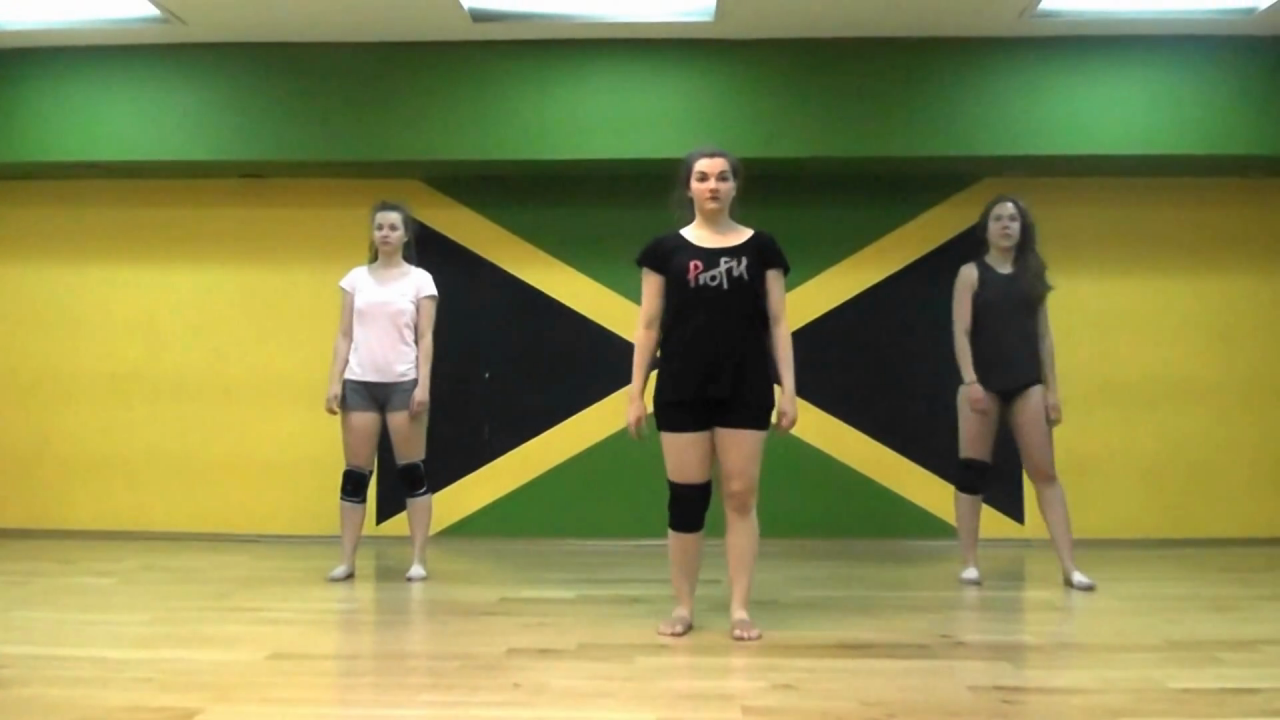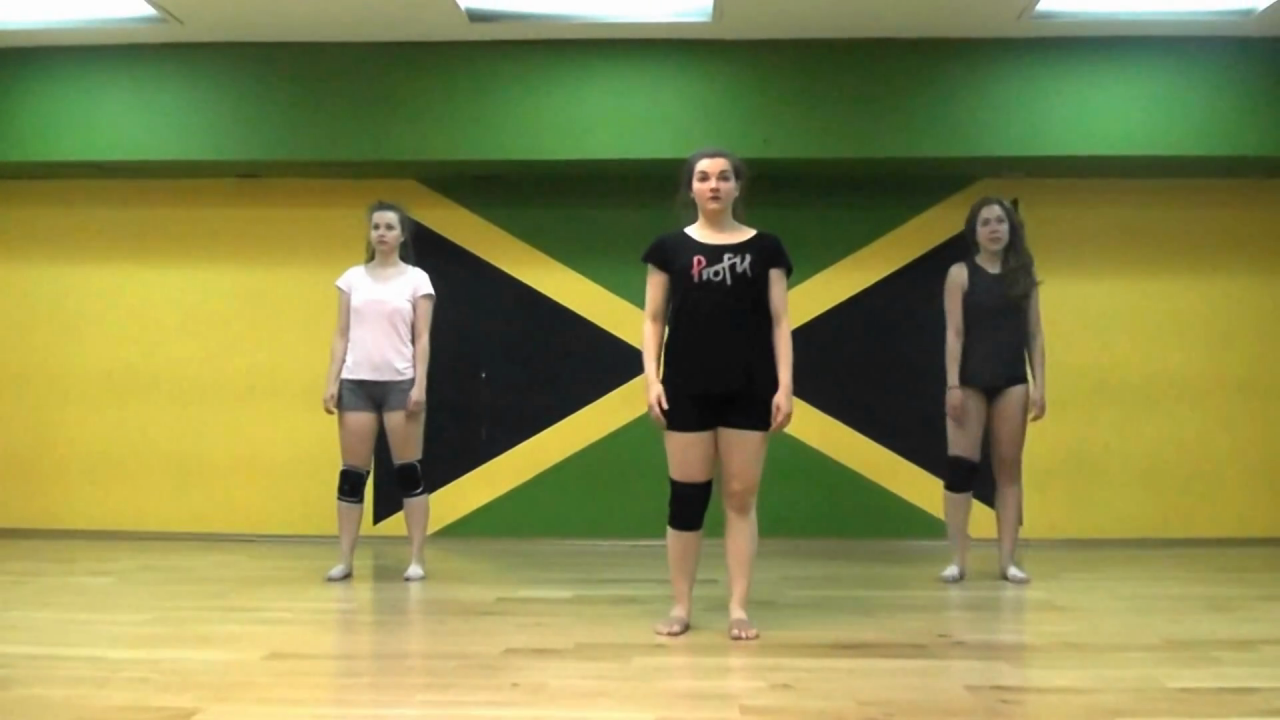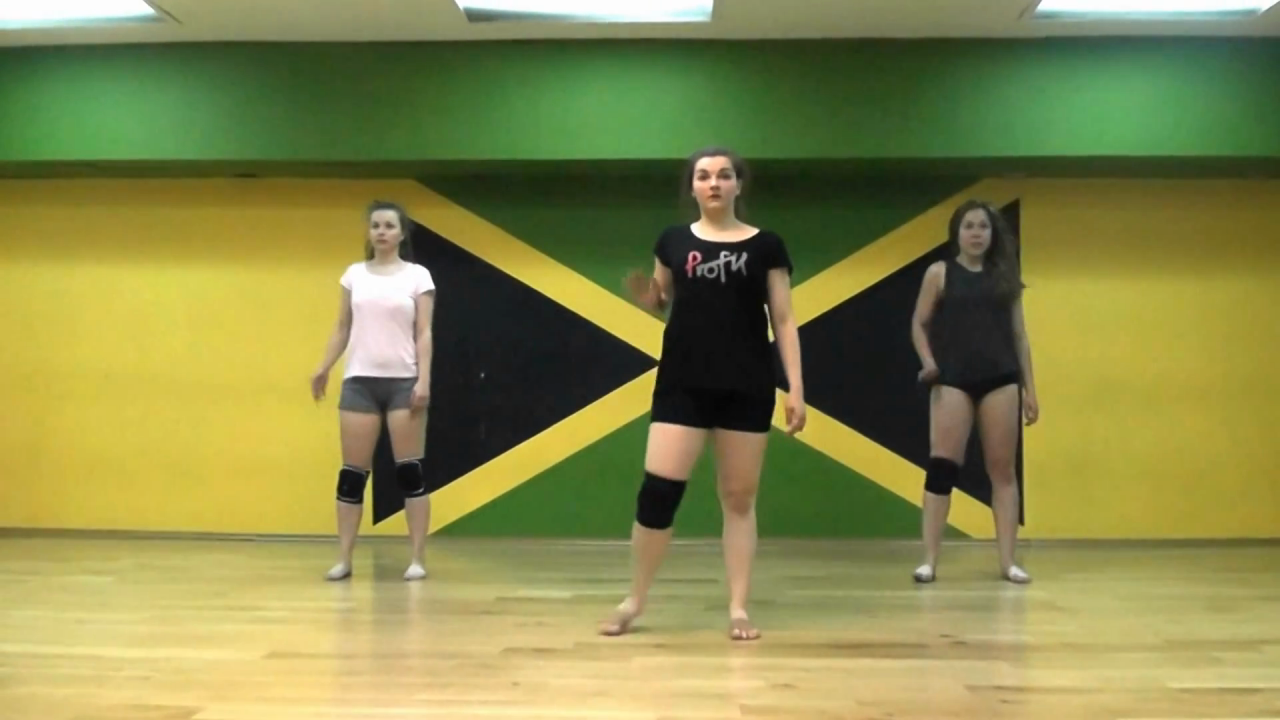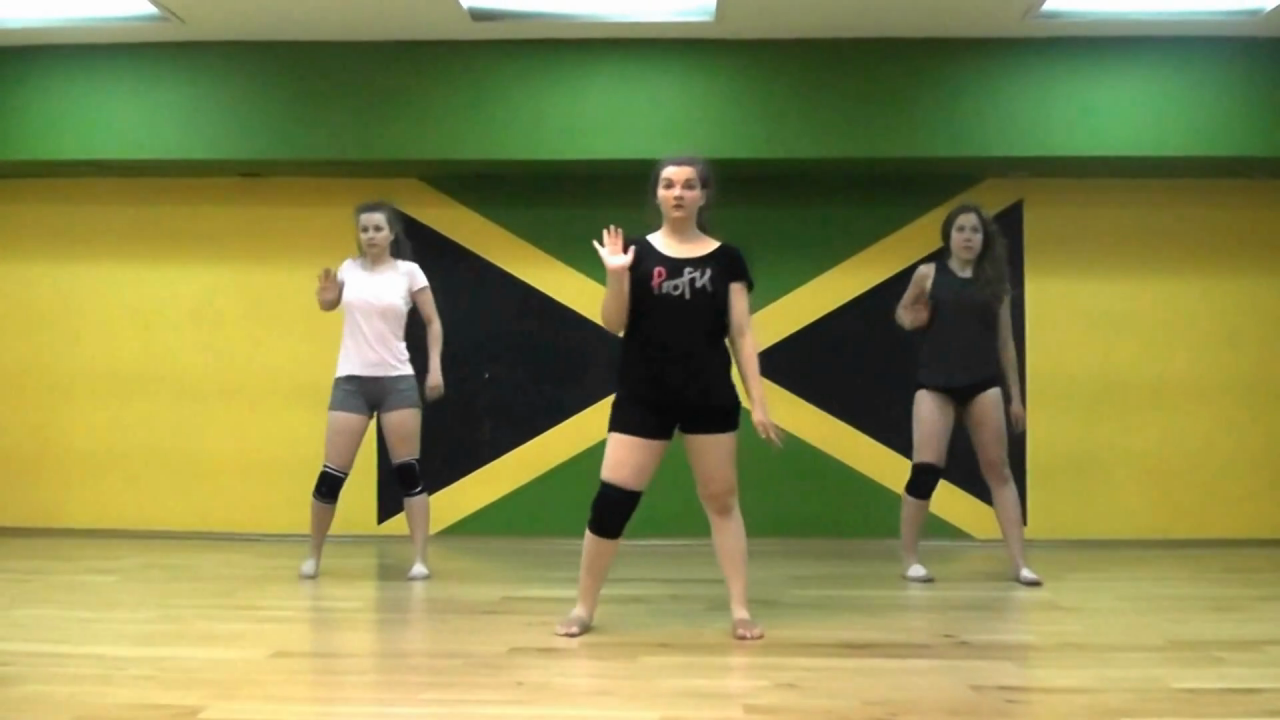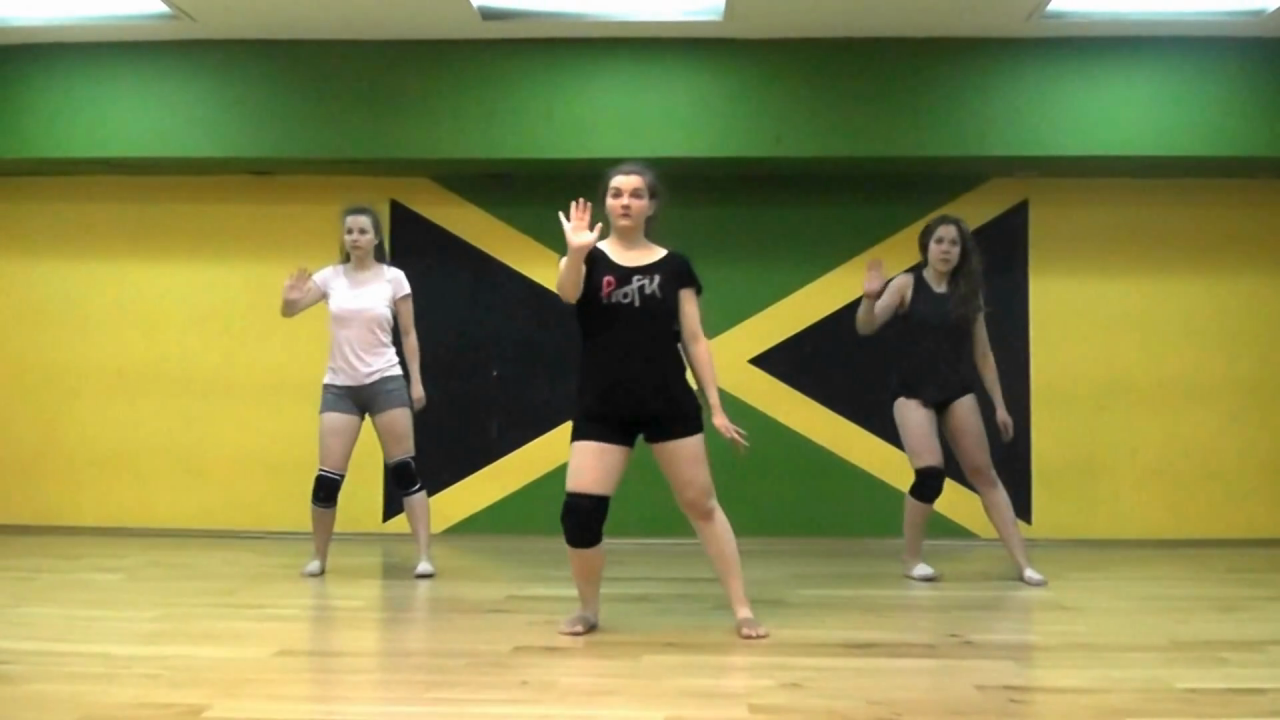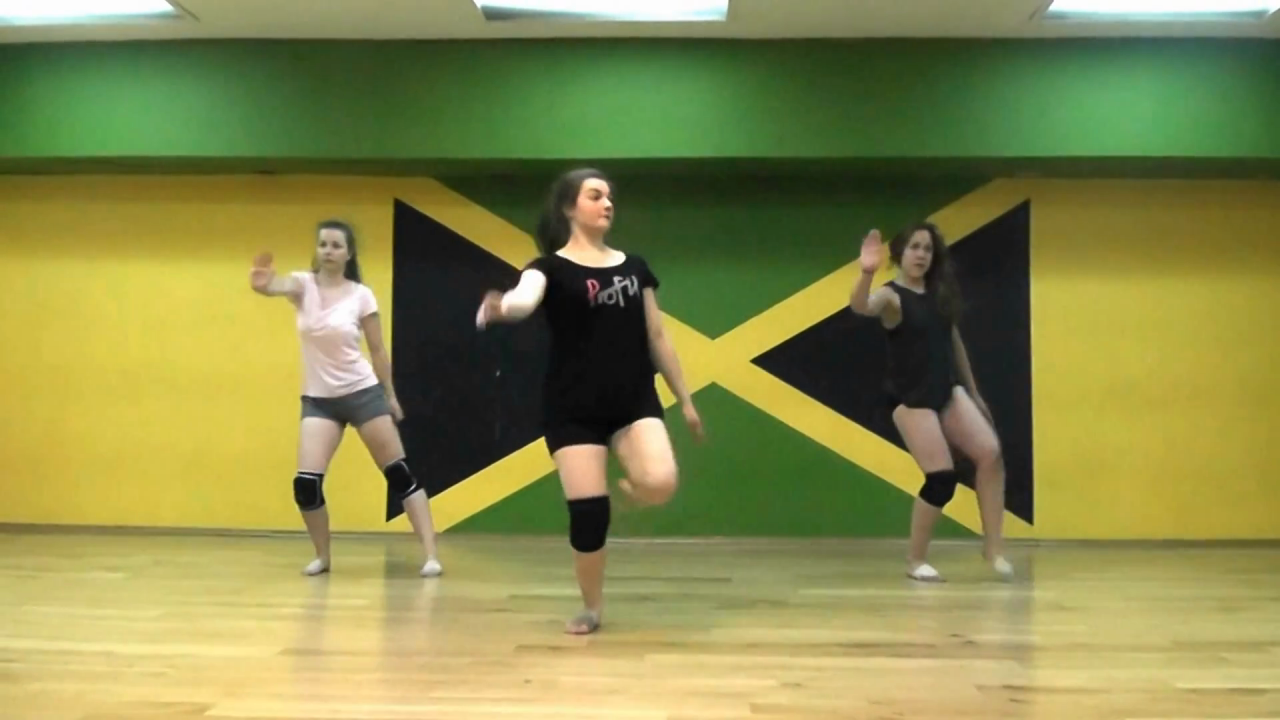
dt=0.4s
person 1, frame 1
left shoulder: (762, 247)
right shoulder: (665, 249)
left elbow: (777, 323)
right elbow: (649, 326)
left wrist: (788, 389)
right wrist: (636, 392)
left hip: (745, 390)
right hip: (682, 390)
left knee: (741, 497)
right knee: (686, 498)
left ankle: (740, 608)
right ankle: (682, 606)
person 1, frame 2
left shoulder: (765, 246)
right shoulder: (669, 247)
left elbow: (779, 322)
right elbow: (654, 318)
left wrist: (784, 386)
right wrist: (652, 377)
left hip: (748, 388)
right hip: (687, 388)
left knee: (740, 496)
right knee: (687, 496)
left ankle: (738, 608)
right ankle: (680, 606)
person 1, frame 3
left shoulder: (766, 245)
right shoulder: (674, 241)
left elbow: (784, 320)
left wrist: (796, 387)
right wrist: (650, 294)
left hip: (747, 386)
right hip: (683, 383)
left knee: (739, 497)
right knee: (658, 490)
left ankle: (738, 608)
right ankle: (635, 598)
person 1, frame 4
left shoulder: (726, 258)
right shoulder: (636, 251)
left elbow: (741, 334)
right elbow: (614, 325)
left wrist: (758, 402)
right wrist: (616, 276)
left hip: (709, 396)
right hip: (642, 395)
left knee: (722, 499)
right knee: (612, 499)
left ankle: (740, 608)
right ankle: (584, 606)
person 1, frame 5
left shoulder: (674, 265)
right shoulder: (589, 257)
left elbow: (694, 339)
right elbow: (566, 295)
left wrist: (716, 408)
right wrist: (575, 252)
left hip: (669, 402)
right hip: (601, 406)
left knee: (700, 503)
right knee: (580, 509)
left ankle: (742, 608)
right ankle: (588, 608)
person 1, frame 6
left shoulder: (635, 266)
right shoulder: (551, 267)
left elbow: (657, 338)
right elbow: (525, 297)
left wrist: (685, 399)
right wrist: (502, 306)
left hip: (632, 395)
right hip: (573, 407)
left knee: (660, 484)
right knee: (588, 512)
left ankle: (620, 491)
right ankle: (591, 608)
person 2, frame 1
left shoulder: (1033, 276)
right shoulder: (971, 273)
left elbow: (1043, 337)
right elbow: (961, 333)
left wrist: (1053, 389)
right wrist: (970, 382)
left hip: (1027, 383)
right hip: (983, 381)
left knee: (1044, 472)
right knee: (973, 468)
left ankle: (1069, 566)
right ankle: (970, 562)
person 2, frame 2
left shoulder: (1023, 275)
right shoulder: (960, 273)
left elbow: (1034, 334)
right elbow: (954, 333)
left wrist: (1039, 386)
right wrist: (953, 385)
left hip: (1011, 381)
right hip: (970, 380)
left knee: (1009, 469)
right knee: (961, 466)
left ankle: (1007, 560)
right ankle: (957, 559)
person 2, frame 3
left shoulder: (1005, 275)
right shoulder: (940, 272)
left elbow: (1019, 335)
right elbow: (919, 324)
left wrist: (1029, 388)
right wrist: (928, 363)
left hip: (1000, 380)
right hip: (953, 380)
left knee: (1003, 469)
right knee: (943, 465)
left ankle: (1008, 560)
right ankle: (929, 560)
person 2, frame 4
left shoulder: (995, 281)
right shoulder: (928, 274)
left elbow: (1005, 342)
right elbow: (902, 311)
left wrist: (1015, 396)
right wrist: (912, 322)
left hip: (983, 384)
right hip: (935, 383)
left knee: (998, 470)
right knee: (926, 468)
left ankle: (1019, 562)
right ankle: (911, 559)
person 2, frame 5
left shoulder: (969, 292)
right shoulder: (905, 284)
left elbow: (982, 353)
right elbow: (865, 328)
left wrist: (1000, 405)
right wrist: (870, 298)
left hip: (958, 393)
right hip: (914, 393)
left knee: (984, 474)
right knee: (930, 472)
left ankle: (1022, 562)
right ankle: (913, 559)
person 2, frame 6
left shoulder: (941, 292)
right shoulder: (890, 296)
right elbow: (861, 306)
left wrist: (974, 394)
right wrist: (866, 272)
left hip: (948, 391)
right hip: (911, 399)
left knee: (990, 454)
right knee: (942, 476)
left ankle: (993, 549)
right ankle: (916, 561)
person 3, frame 1
left shoulder: (420, 280)
right shoulder: (356, 278)
left elbow: (425, 338)
right elbow: (344, 335)
left wrist: (423, 385)
right wrist: (335, 382)
left hip: (403, 383)
right hip: (360, 384)
left knee: (412, 471)
right knee: (355, 473)
left ankle: (418, 559)
right ankle: (347, 559)
person 3, frame 2
left shoulder: (416, 279)
right shoulder: (352, 277)
left elbow: (422, 337)
right elbow: (341, 335)
left wrist: (420, 384)
right wrist: (331, 382)
left hip: (399, 383)
right hip: (356, 383)
left knee: (408, 472)
right knee: (352, 474)
left ankle: (416, 559)
right ankle: (345, 559)
person 3, frame 3
left shoulder: (418, 275)
right shoulder: (354, 274)
left elbow: (424, 333)
right elbow: (343, 329)
left wrist: (424, 380)
right wrist: (324, 368)
left hip: (403, 381)
right hip: (360, 380)
left knee: (410, 471)
right knee: (352, 473)
left ankle: (417, 559)
right ankle: (344, 558)
person 3, frame 4
left shoulder: (409, 271)
right shoulder: (349, 268)
left elbow: (433, 323)
right elbow: (329, 304)
left wrist: (435, 368)
right wrist: (324, 295)
left hip: (396, 380)
right hip: (351, 380)
left knee: (408, 471)
right knee: (332, 473)
left ankle: (420, 558)
right ankle: (313, 555)
person 3, frame 5
left shoulder: (393, 278)
right shoulder: (330, 277)
left elbow: (408, 334)
right elbow: (288, 312)
left wrist: (416, 381)
right wrist: (291, 297)
left hip: (386, 381)
right hip: (339, 386)
left knee: (405, 471)
right knee: (328, 478)
left ankle: (424, 555)
right ankle: (319, 556)
person 3, frame 6
left shoulder: (360, 296)
right shoulder: (302, 284)
left elbow: (378, 349)
right elbow: (274, 287)
left wrist: (390, 396)
right wrist: (260, 282)
left hip: (362, 392)
right hip: (318, 400)
left knee: (399, 473)
right knee: (306, 481)
left ankle: (430, 554)
right ankle: (322, 555)
